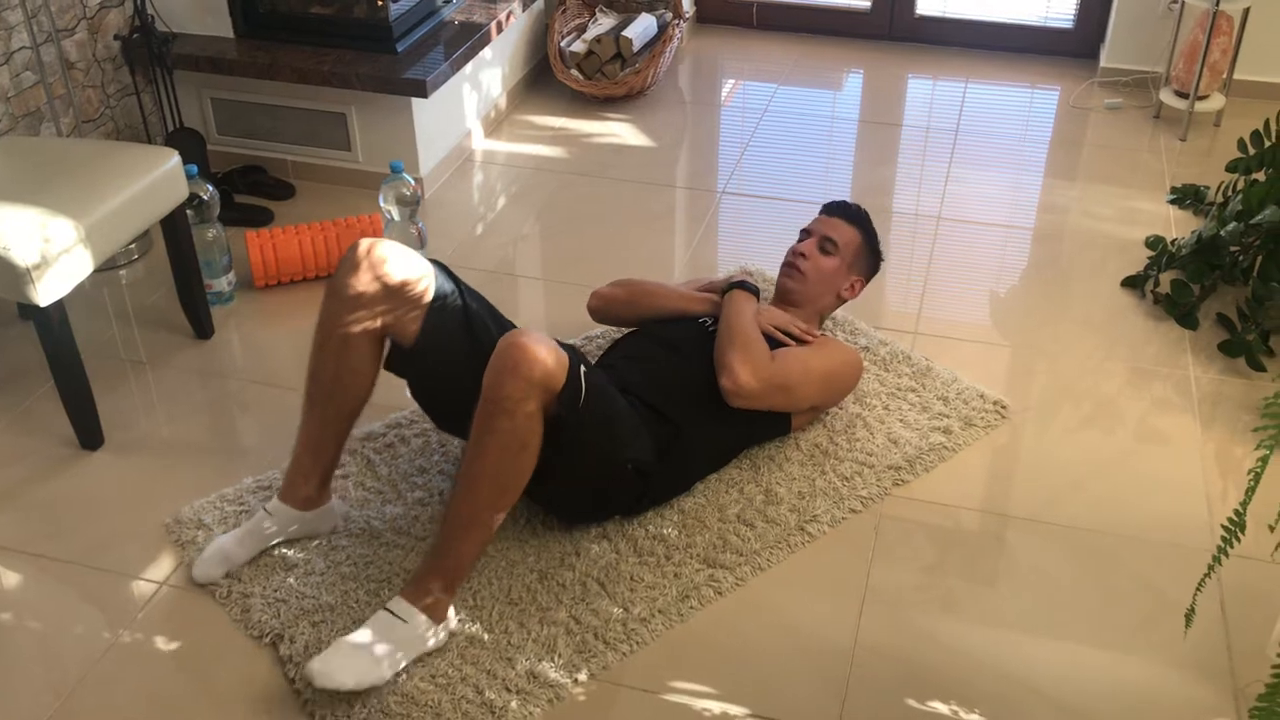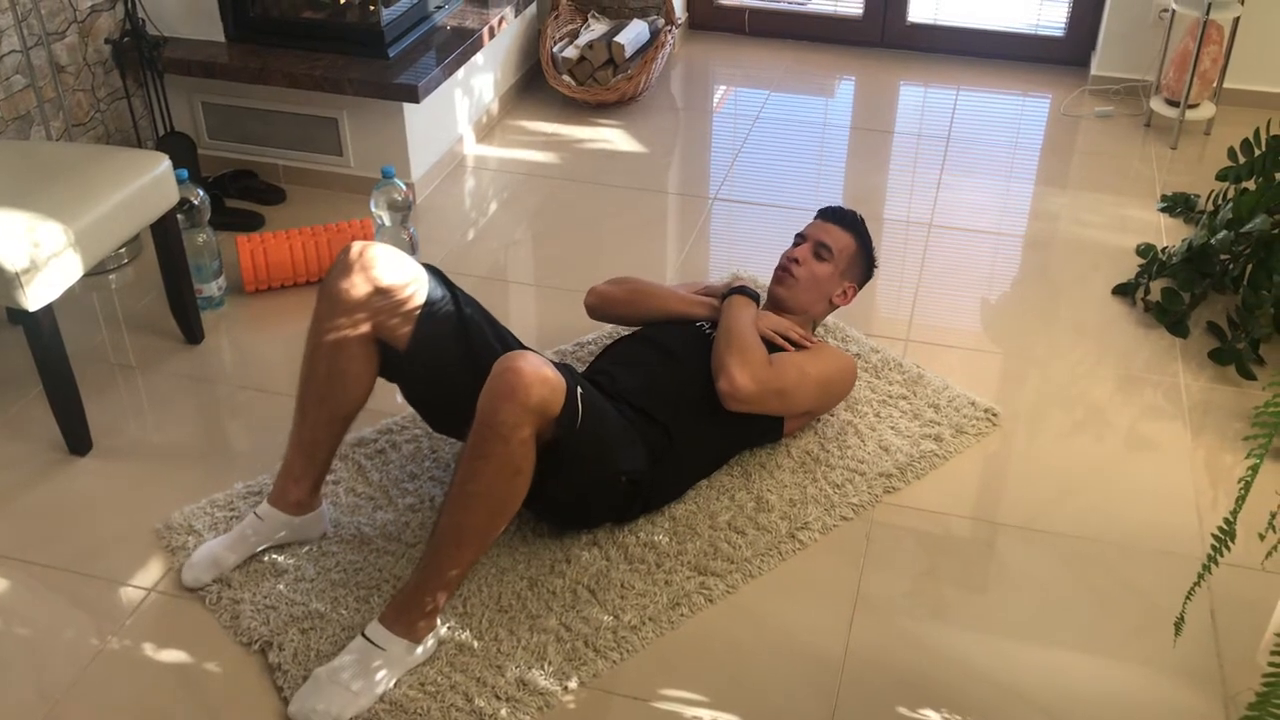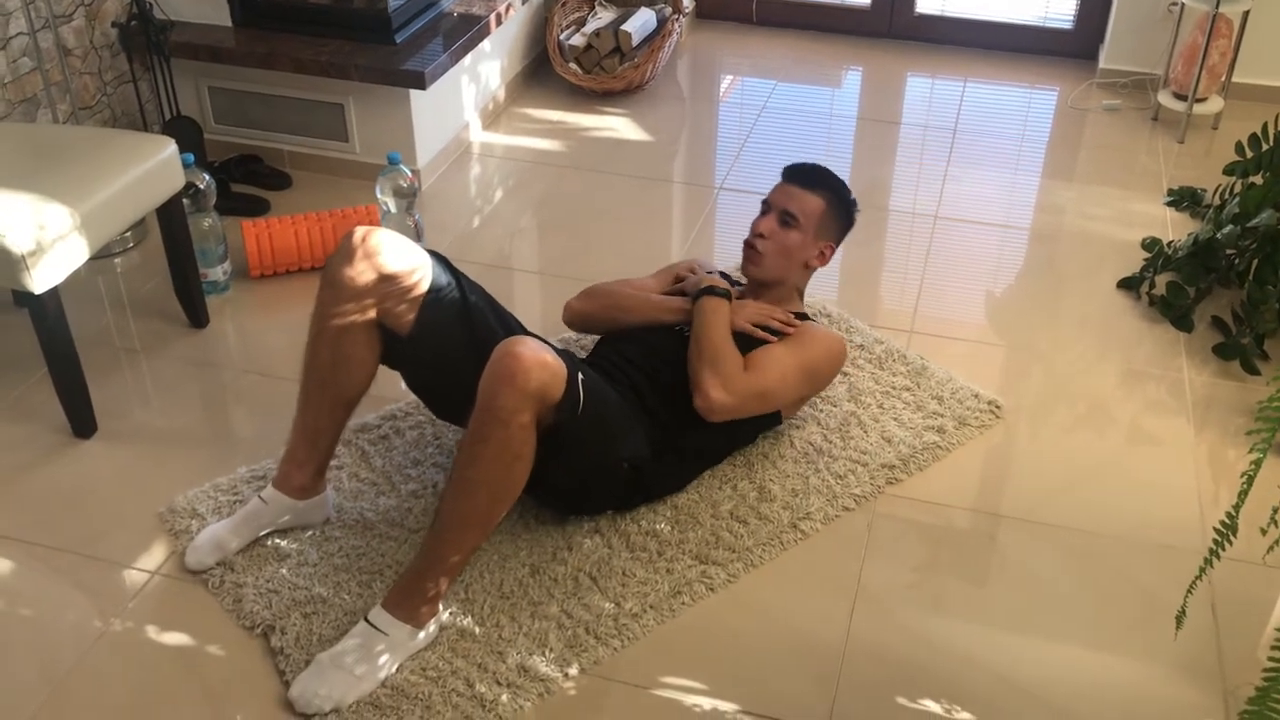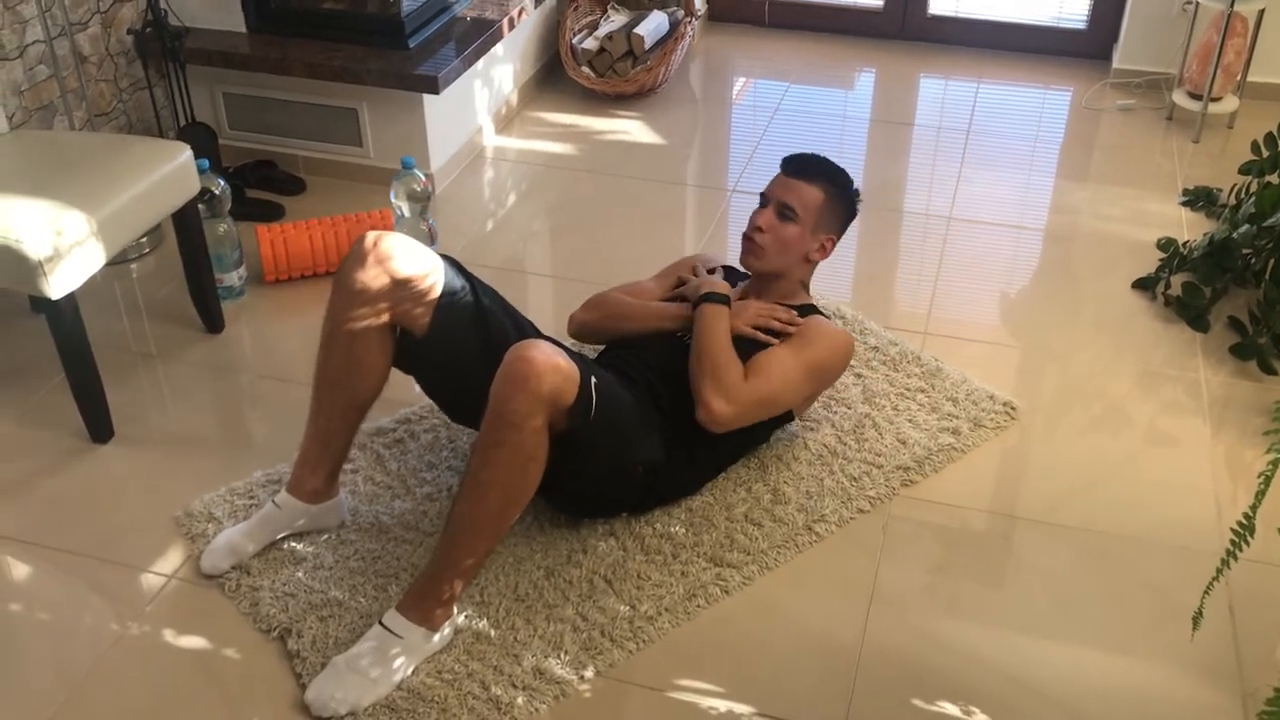
dt=1s
person 1, frame 1
left shoulder: (833, 361)
right shoulder: (730, 297)
left elbow: (740, 381)
right elbow: (605, 302)
left wrist: (737, 300)
right wrist: (722, 301)
left hip: (625, 456)
right hip: (543, 409)
left knee: (529, 354)
right knee: (375, 267)
left ankle: (425, 606)
right ankle: (304, 499)
person 1, frame 2
left shoulder: (826, 366)
right shoulder: (725, 300)
left elbow: (738, 384)
right elbow: (603, 298)
left wrist: (738, 303)
right wrist: (723, 303)
left hip: (618, 461)
right hip: (552, 410)
left knee: (524, 379)
right knee: (366, 272)
left ankle: (408, 625)
right ankle: (294, 503)
person 1, frame 3
left shoulder: (814, 344)
right shoulder: (710, 277)
left elbow: (715, 396)
right elbow: (581, 309)
left wrist: (709, 301)
right wrist: (695, 304)
left hip: (620, 450)
right hip: (550, 402)
left knee: (523, 364)
right knee: (370, 257)
left ankle: (412, 608)
right ankle: (297, 489)
person 1, frame 4
left shoulder: (821, 340)
right shoulder: (710, 272)
left elbow: (718, 407)
right elbow: (586, 320)
left wrist: (710, 304)
right wrist: (699, 305)
left hip: (634, 453)
right hip: (562, 400)
left knee: (534, 367)
right knee: (382, 259)
left ankle: (426, 613)
right ankle: (311, 493)
